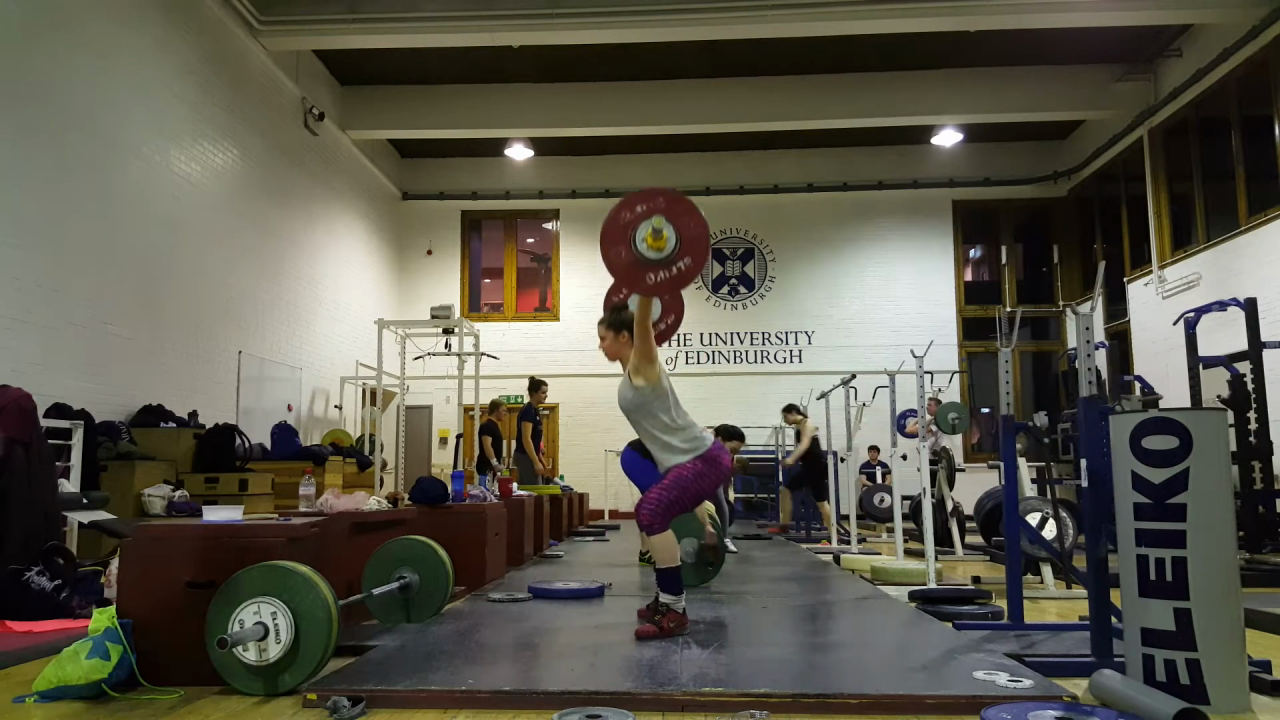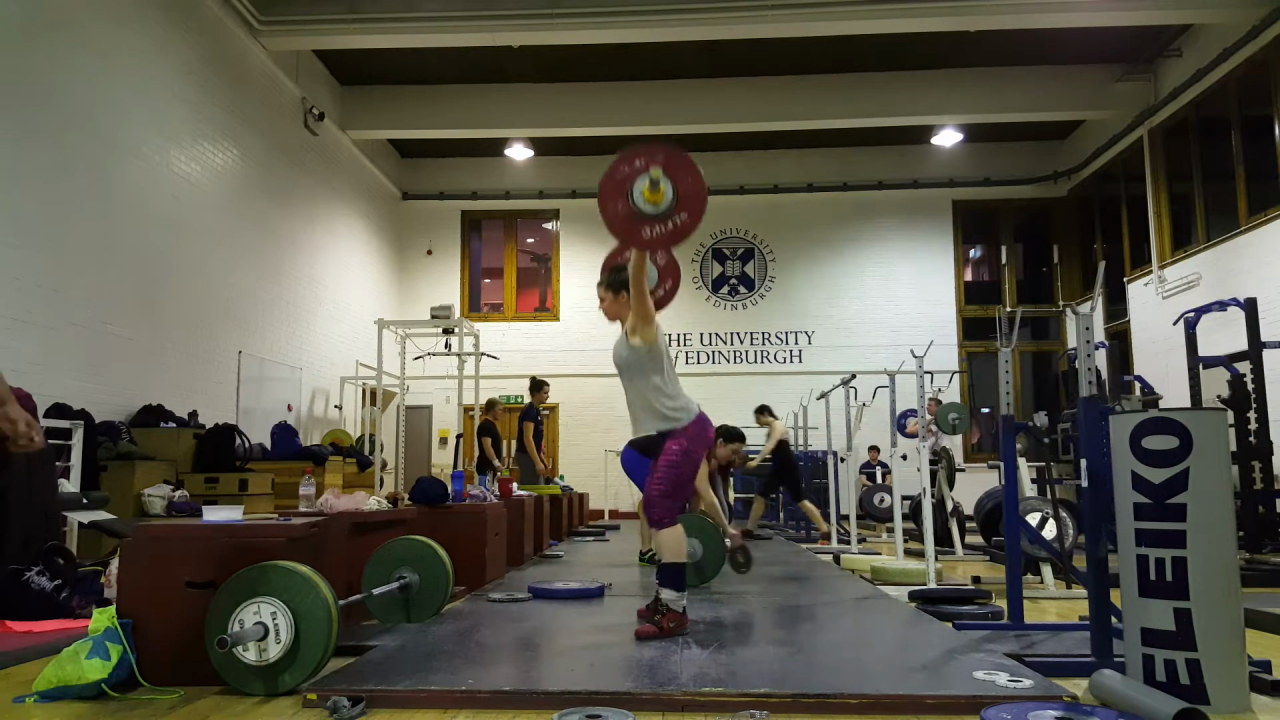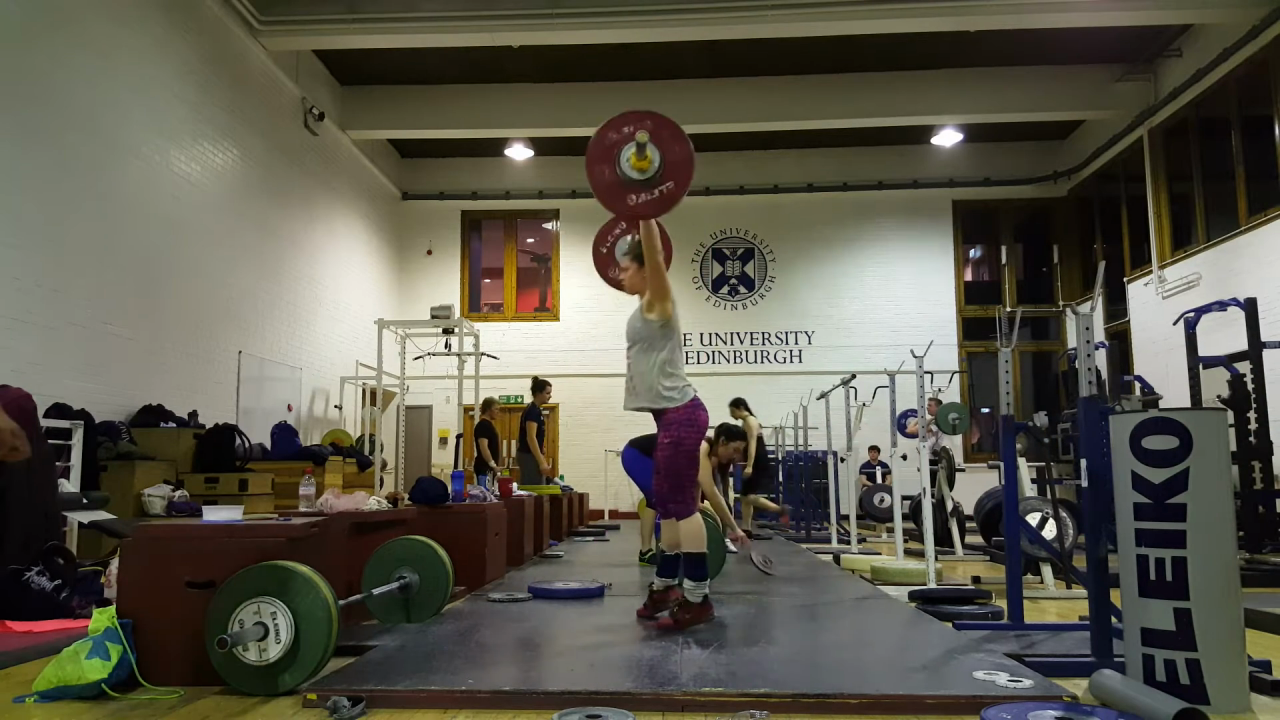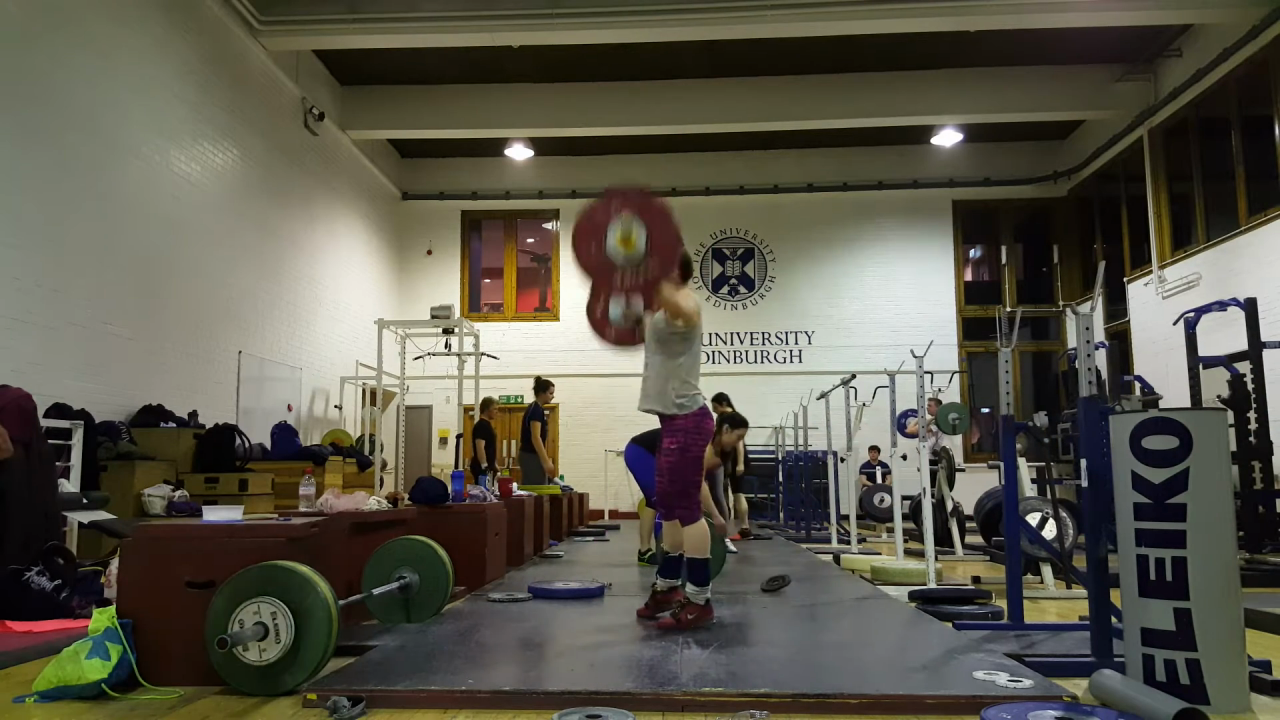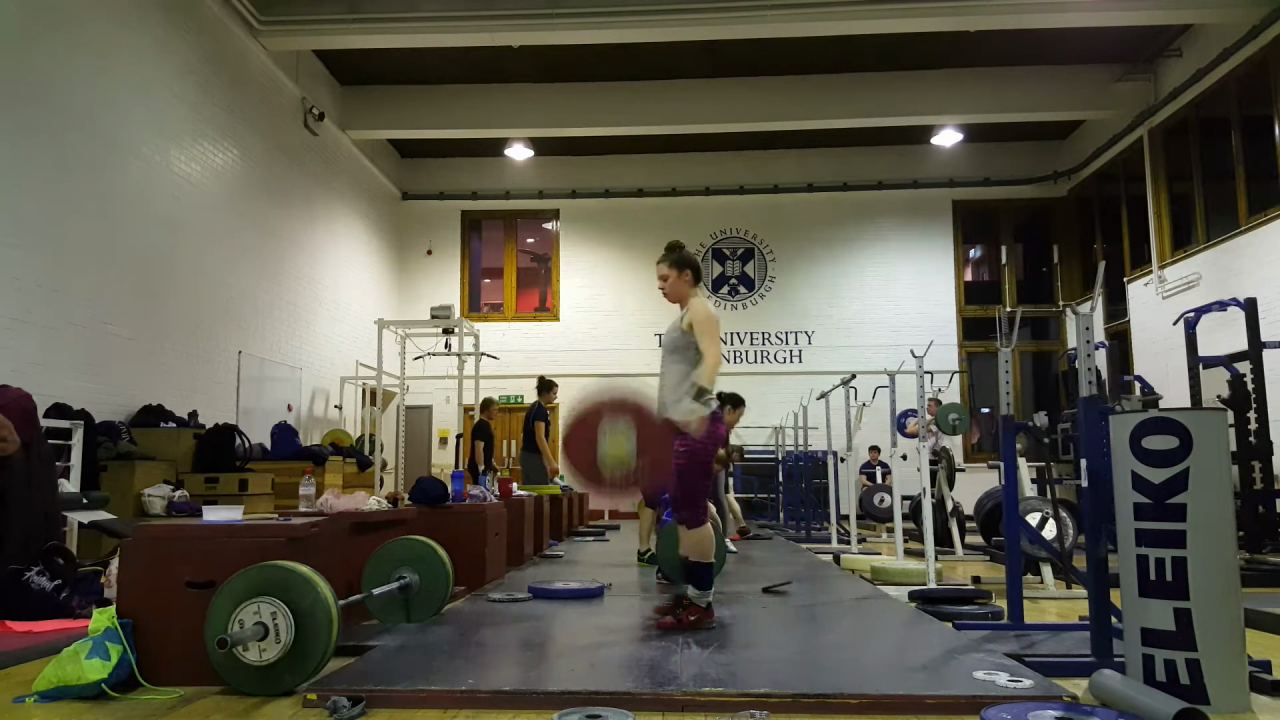
dt=0.2s
person 1, frame 1
left shoulder: (642, 364)
right shoulder: (632, 368)
left elbow: (643, 322)
right elbow: (643, 325)
left hip: (705, 457)
right hip: (694, 458)
left knee: (651, 513)
right knee: (651, 514)
left ankle: (674, 612)
right ankle: (667, 599)
person 1, frame 2
left shoulder: (640, 323)
right shoulder: (630, 328)
left elbow: (640, 278)
right elbow: (634, 281)
left wrist: (641, 245)
right wrist: (636, 251)
left hip: (687, 429)
right hip: (675, 432)
left knee: (661, 510)
right knee: (656, 509)
left ankle: (674, 610)
right ankle: (666, 596)
person 1, frame 3
left shoulder: (659, 301)
right shoulder: (647, 303)
left elbow: (655, 252)
right elbow: (647, 258)
left wrist: (646, 217)
right wrist: (638, 224)
left hip: (680, 413)
right hip: (671, 414)
left knee: (679, 503)
right knee: (665, 503)
left ankle: (697, 599)
right ankle: (665, 588)
person 1, frame 4
left shoulder: (685, 302)
right shoulder: (670, 308)
left elbow: (685, 309)
left hip: (686, 418)
right hip: (676, 419)
left knee: (686, 507)
right knee: (669, 505)
left ankle: (698, 602)
right ankle: (667, 588)
person 1, frame 5
left shoulder: (699, 310)
right shoulder: (688, 313)
left elbow: (713, 357)
left wrist: (695, 402)
left hip: (697, 425)
right hip: (688, 425)
left knee: (692, 511)
right knee: (684, 510)
left ankle: (700, 604)
right ankle: (691, 594)
